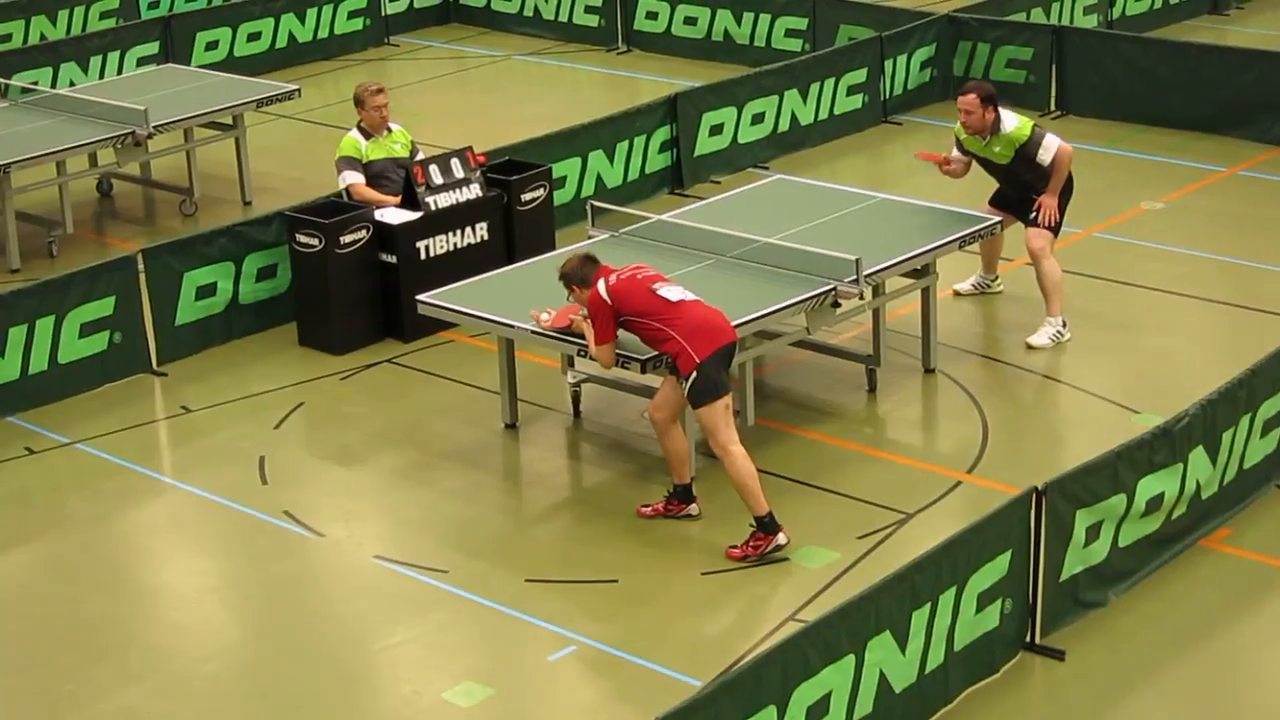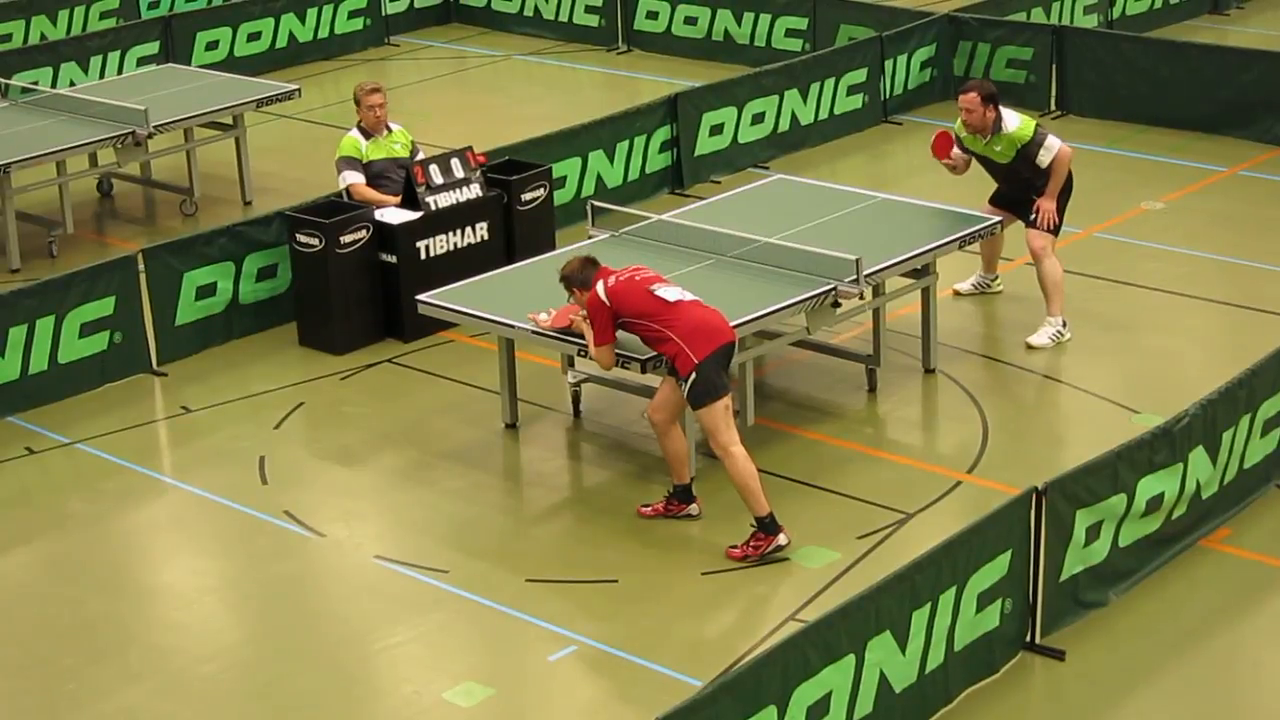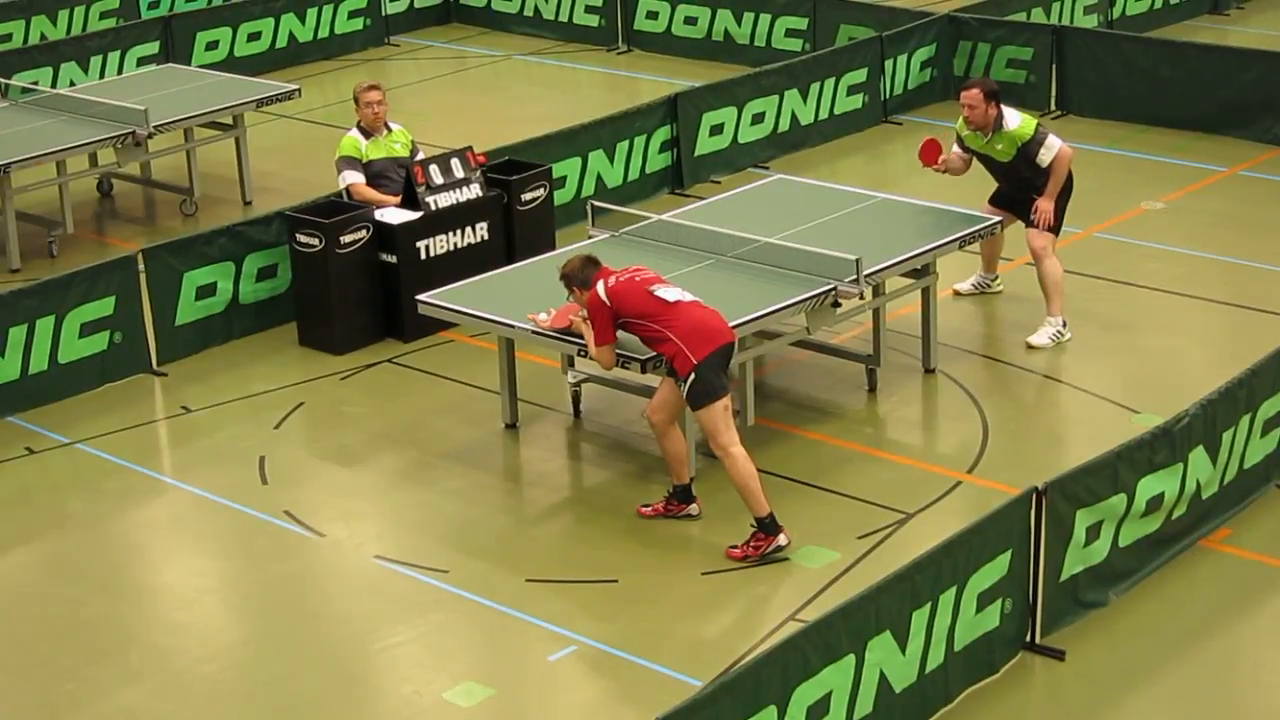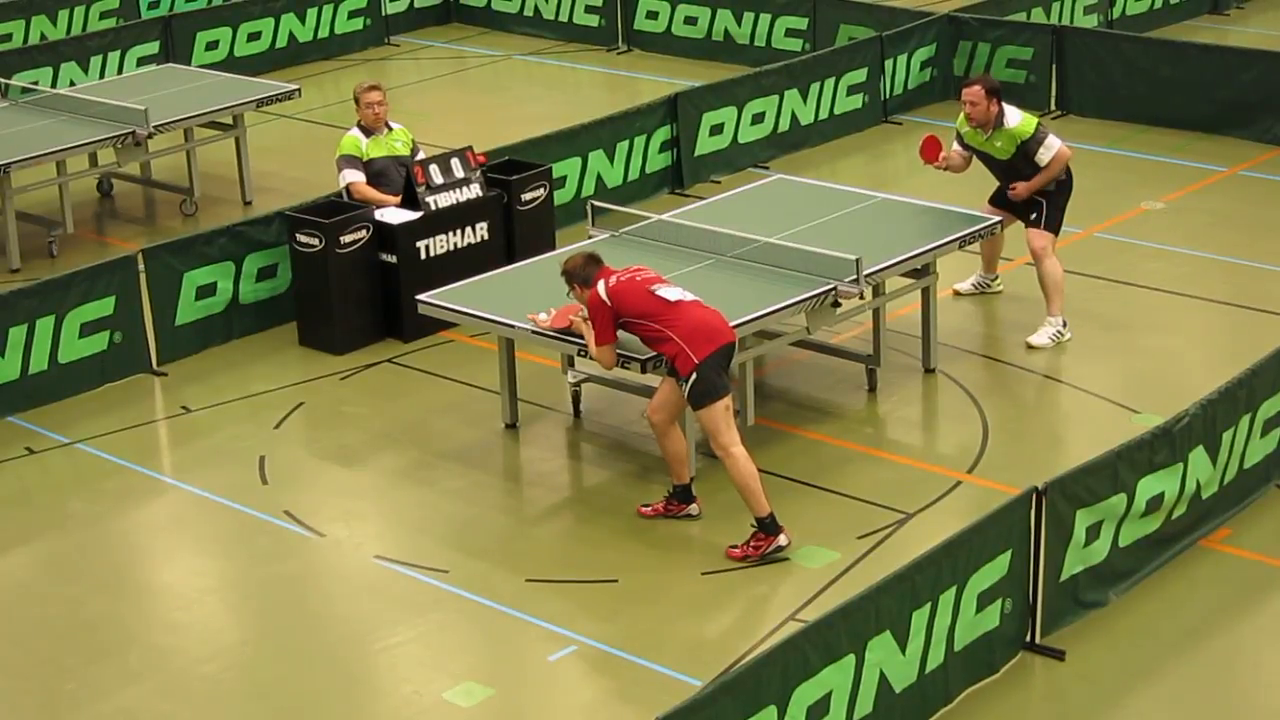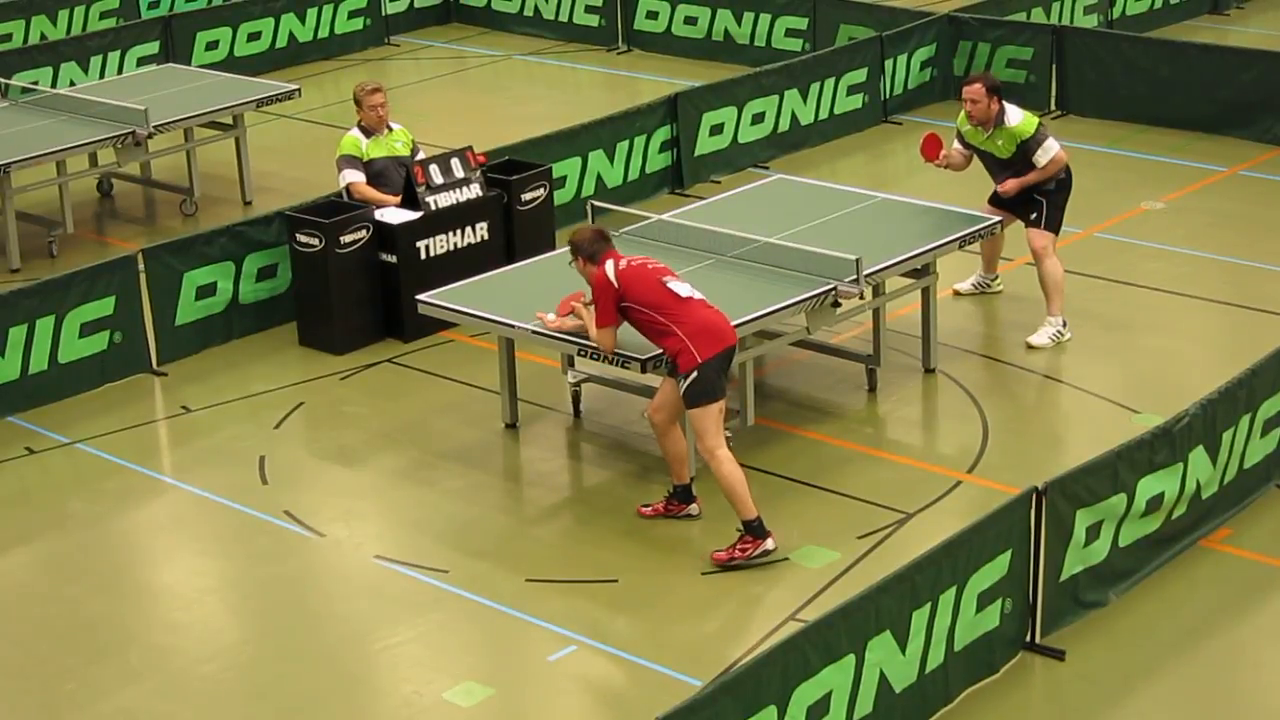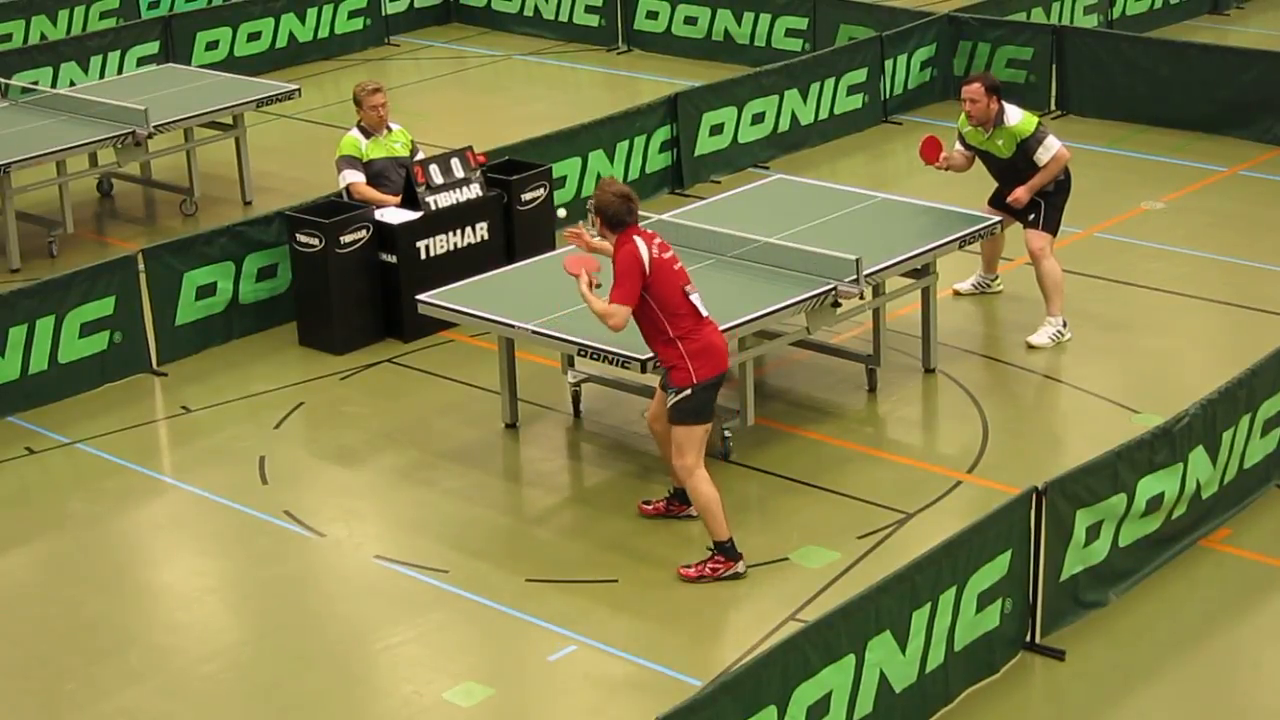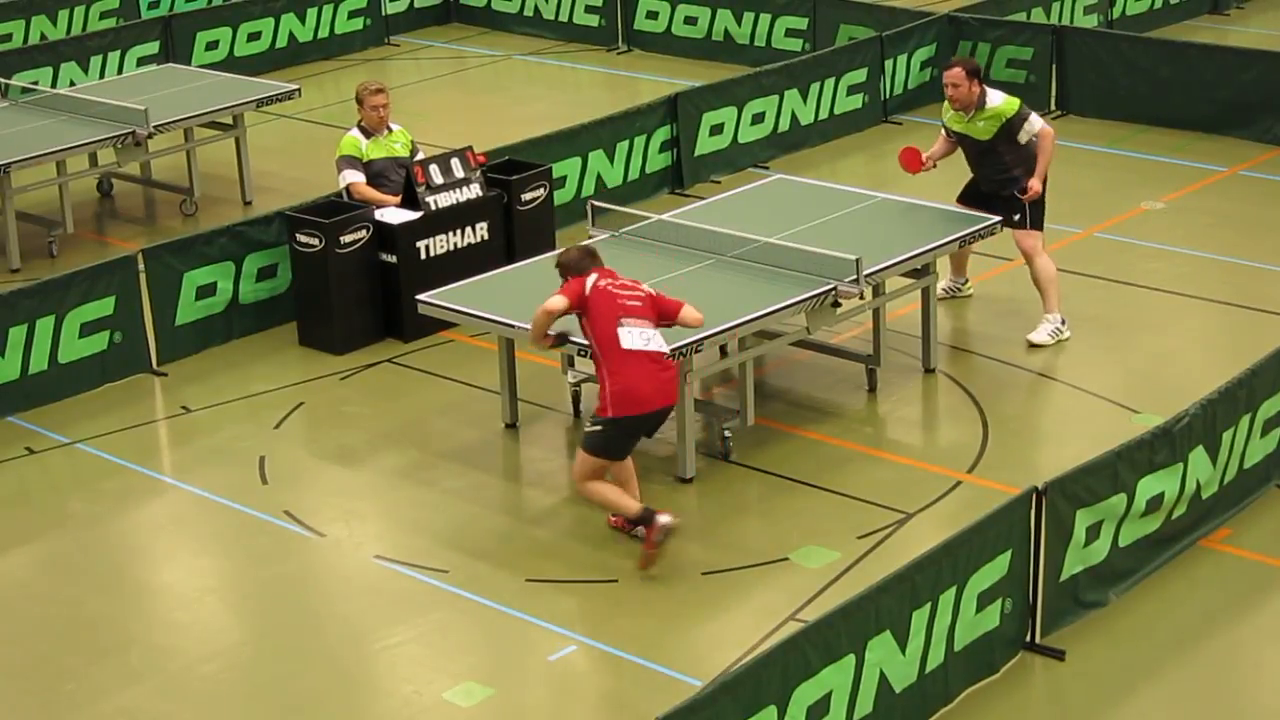
dt=0.5s
person 1, frame 1
left shoulder: (599, 296)
right shoulder: (632, 271)
left elbow: (606, 360)
left wrist: (586, 328)
right wrist: (591, 323)
left hip: (699, 345)
right hip: (717, 328)
left knee: (724, 444)
right knee: (661, 414)
left ankle: (770, 531)
right ankle: (683, 499)
person 1, frame 2
left shoulder: (597, 297)
right shoulder: (633, 272)
left elbow: (606, 361)
left wrist: (586, 328)
left hip: (698, 346)
right hip: (715, 329)
left knee: (725, 445)
right knee: (660, 416)
left ankle: (770, 531)
right ankle: (683, 498)
person 1, frame 3
left shoulder: (597, 297)
right shoulder: (632, 272)
left elbow: (606, 361)
left wrist: (585, 330)
right wrist: (589, 323)
left hip: (697, 347)
right hip: (715, 330)
left knee: (725, 445)
right knee: (659, 416)
left ankle: (770, 531)
right ankle: (683, 498)
person 1, frame 4
left shoulder: (598, 296)
right shoulder: (632, 273)
left elbow: (607, 361)
left wrist: (585, 330)
right wrist: (583, 324)
left hip: (699, 347)
right hip: (715, 330)
left knee: (726, 445)
right knee: (659, 416)
left ankle: (771, 531)
right ankle: (683, 498)
person 1, frame 5
left shoulder: (602, 278)
right shoulder: (634, 265)
left elbow: (607, 344)
right elbow: (618, 314)
left wrist: (585, 315)
right wrist: (565, 324)
left hip: (701, 346)
right hip: (715, 332)
left knee: (712, 447)
right knee: (660, 416)
left ankle: (756, 535)
right ankle: (683, 498)
person 1, frame 6
left shoulder: (628, 252)
right shoulder: (646, 238)
left elbow: (617, 320)
left wrist: (587, 292)
right wrist: (595, 244)
left hip: (694, 363)
right hip: (703, 348)
left knee: (687, 464)
right knee: (657, 423)
left ankle: (728, 555)
right ankle: (681, 500)
person 1, frame 7
left shoulder: (585, 285)
right shoulder: (642, 291)
left elbow: (552, 308)
right elbow: (695, 319)
left wrist: (536, 334)
left hip: (627, 398)
right hip: (666, 391)
left knee: (584, 480)
right knee: (612, 444)
left ankle: (651, 519)
right ankle: (637, 519)
person 2, frame 1
left shoulder: (1016, 131)
right shoulder: (964, 131)
left elbow: (1065, 151)
right elbow: (962, 166)
left wrist: (1052, 195)
right wrist: (950, 167)
left hip: (1047, 188)
right hip: (1014, 187)
left knee: (1038, 247)
left ankle: (1057, 323)
right ankle: (988, 278)
person 2, frame 2
left shoulder: (1018, 131)
right shoulder: (964, 129)
left elbow: (1064, 154)
right elbow: (963, 164)
left wrist: (1050, 198)
right wrist: (952, 162)
left hip: (1047, 186)
right hip: (1014, 185)
left knee: (1039, 247)
left ankle: (1057, 323)
right ankle: (988, 278)
person 2, frame 3
left shoulder: (1019, 129)
right shoulder: (965, 127)
left elbow: (1065, 154)
right elbow: (962, 163)
left wrist: (1049, 198)
right wrist: (947, 164)
left hip: (1048, 186)
right hip: (1014, 185)
left knee: (1040, 247)
left ankle: (1056, 323)
right ankle: (988, 278)
person 2, frame 4
left shoulder: (1020, 127)
right shoulder: (966, 124)
left elbow: (1063, 154)
right elbow: (962, 159)
left wrist: (1032, 187)
right wrist: (947, 161)
left hip: (1049, 184)
right hip: (1014, 183)
left knee: (1040, 247)
left ankle: (1057, 323)
right ankle: (988, 278)
person 2, frame 5
left shoulder: (1020, 126)
right shoulder: (966, 122)
left elbow: (1059, 159)
right elbow: (962, 158)
left wrist: (1020, 183)
right wrist: (947, 159)
left hip: (1048, 184)
right hip: (1012, 184)
left knee: (1040, 247)
left ankle: (1056, 323)
right ankle: (988, 278)
person 2, frame 6
left shoulder: (1019, 126)
right shoulder: (967, 123)
left elbow: (1061, 156)
right elbow: (965, 159)
left wrist: (1029, 190)
right wrist: (949, 161)
left hip: (1047, 185)
right hip: (1013, 184)
left knee: (1038, 248)
left ankle: (1057, 323)
right ankle: (988, 278)
person 2, frame 7
left shoulder: (1002, 107)
right shoulder: (950, 110)
left elbow: (1046, 133)
right elbow: (948, 140)
left wrist: (1038, 178)
right wrist: (932, 155)
left hip: (1021, 183)
right hip: (985, 181)
left knee: (1030, 247)
left ankle: (1054, 320)
right ankle: (958, 282)
